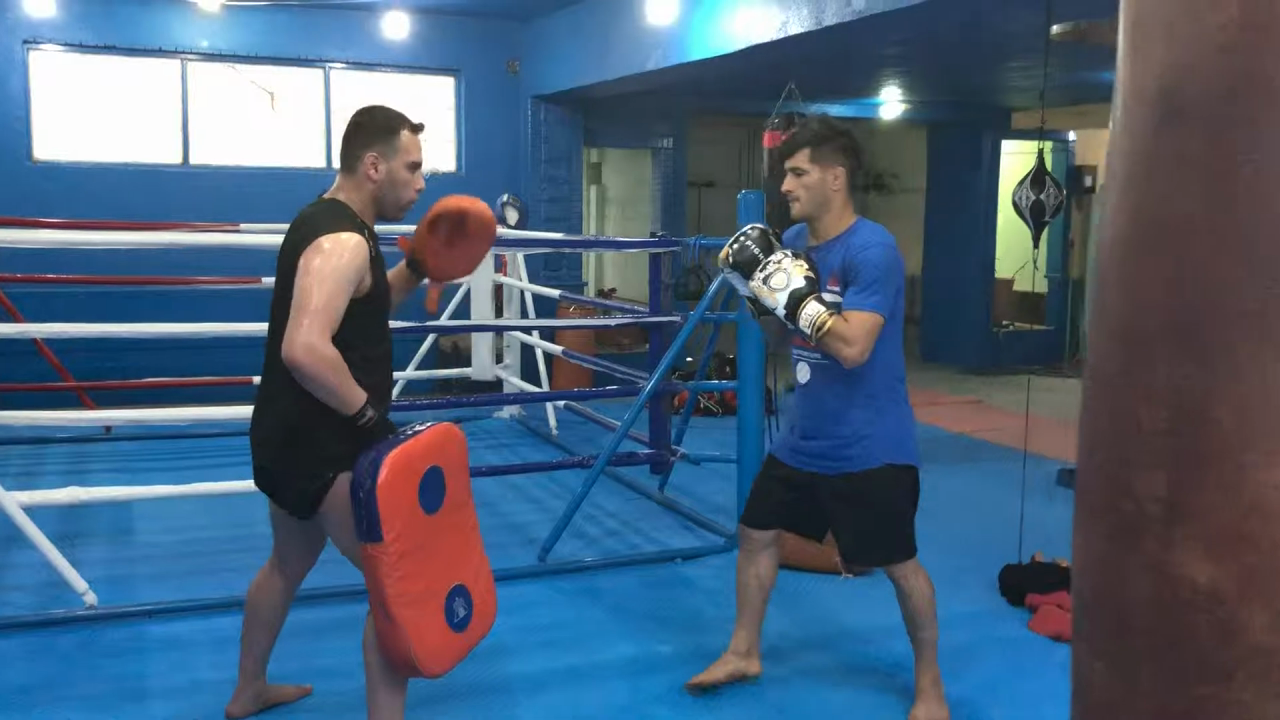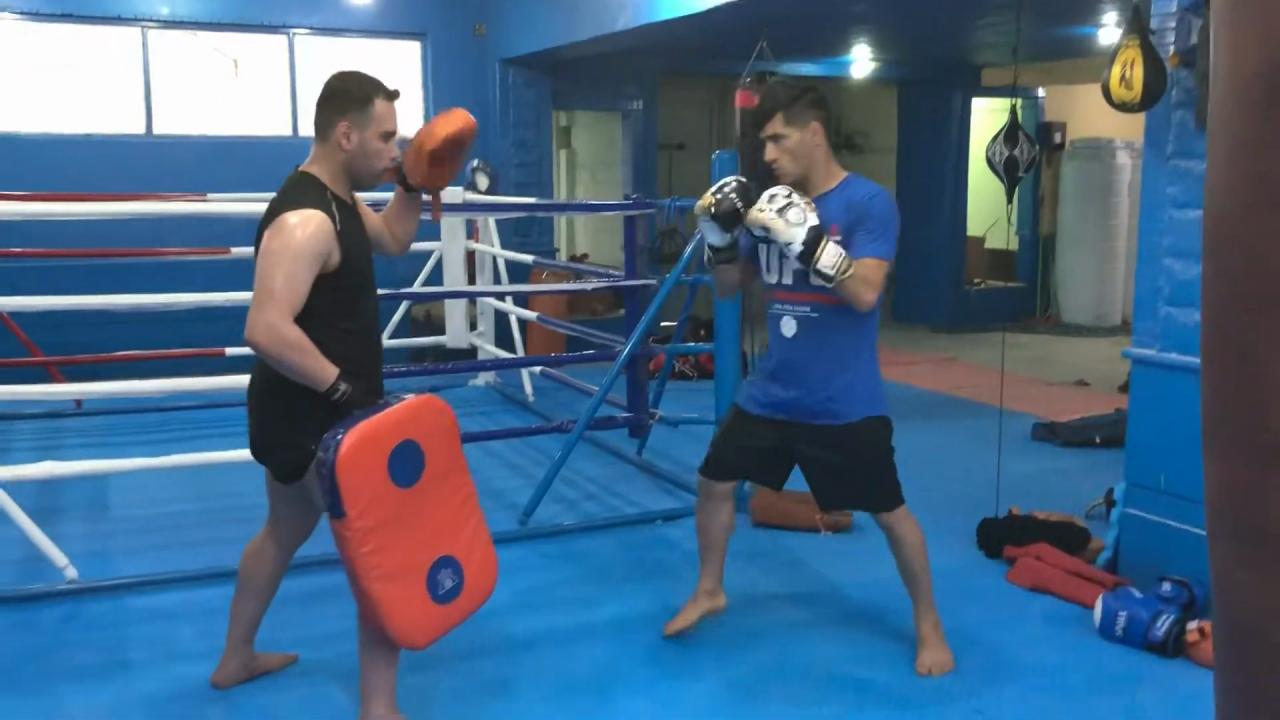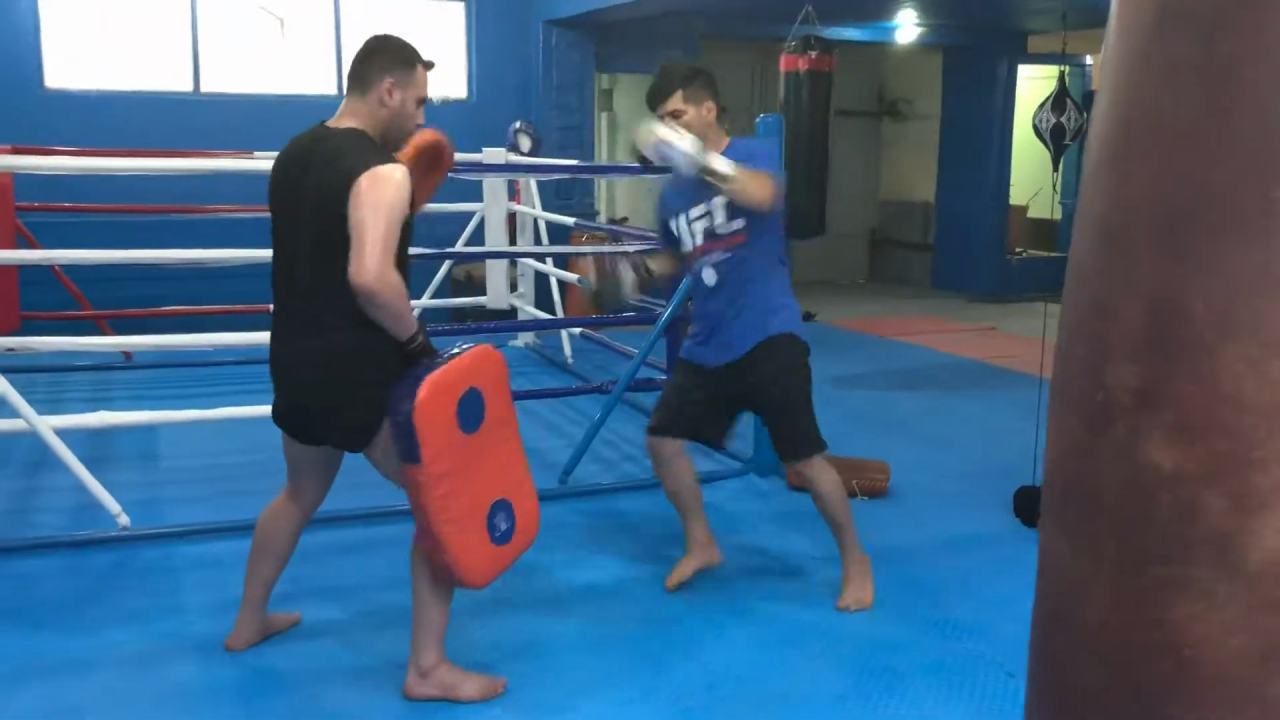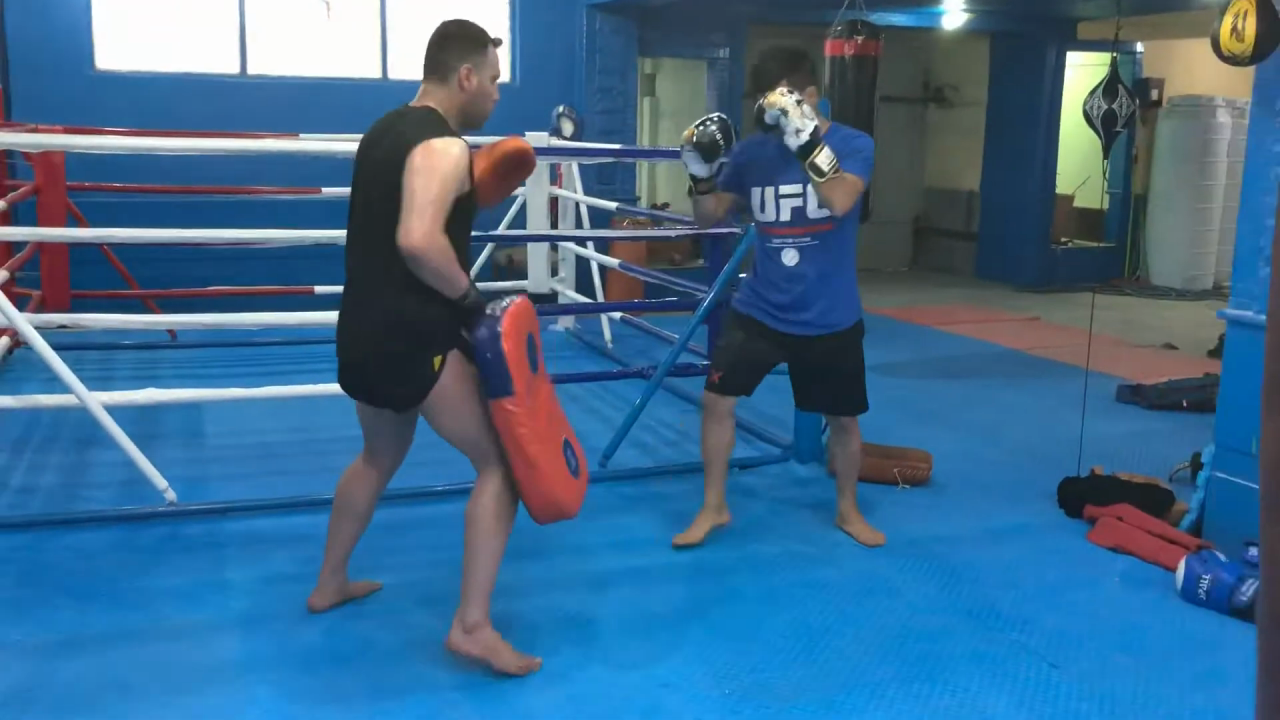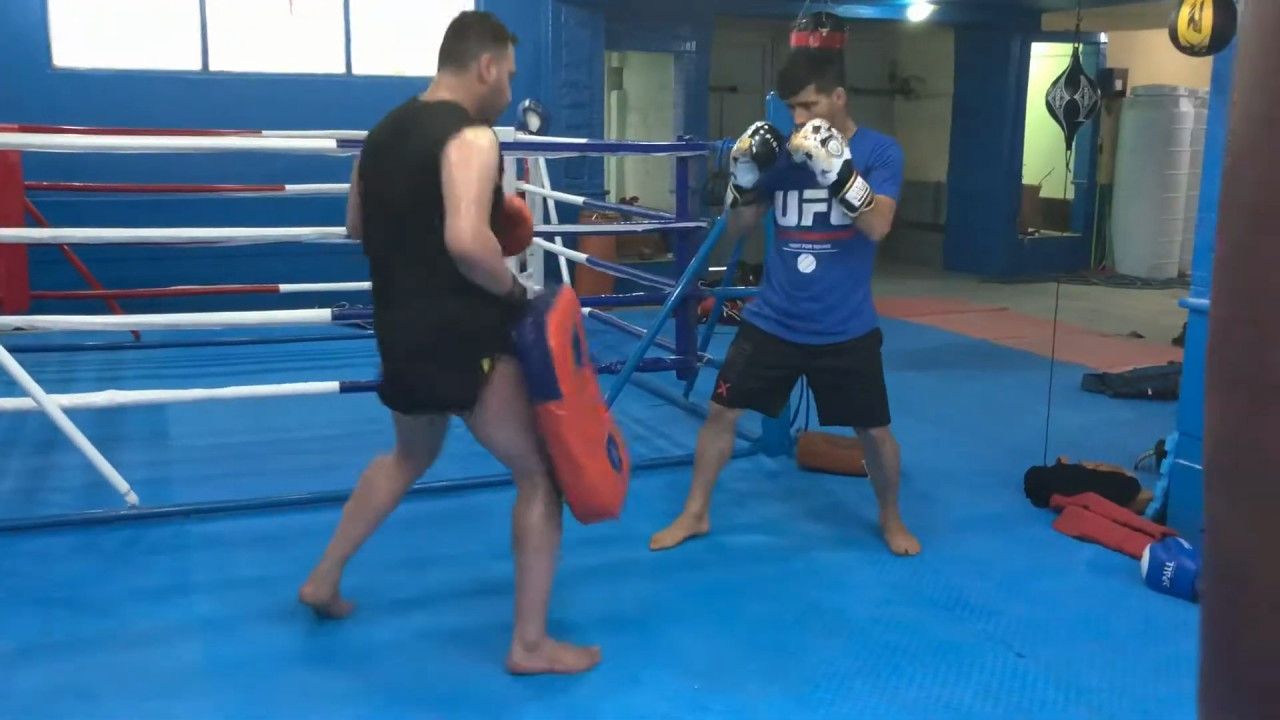
dt=1s
person 1, frame 1
left shoulder: (325, 222)
right shoulder: (343, 241)
right elbow: (304, 347)
left wrist: (411, 271)
right wrist: (369, 414)
left hip: (292, 436)
right hip: (323, 445)
left knee: (289, 562)
person 1, frame 2
left shoulder: (335, 199)
right shoulder: (306, 220)
left elbow: (393, 240)
right elbow: (266, 330)
left wrist: (416, 184)
right wrist: (345, 389)
left hip: (299, 412)
right hip: (316, 415)
left knee: (284, 531)
left ankle: (236, 658)
person 1, frame 3
left shoulder: (296, 153)
right shoulder: (382, 172)
right elbow: (371, 276)
right wrist: (415, 339)
left hip: (297, 361)
right hip: (363, 370)
left knee: (300, 495)
left ankle: (249, 621)
right ankle: (428, 670)
person 1, frame 4
left shoulder: (385, 131)
right shoulder: (444, 145)
right elbow: (417, 240)
left wrist: (479, 190)
right wrist: (469, 295)
left hip: (364, 328)
right hip: (419, 334)
left knee: (379, 456)
right knee: (502, 462)
left ankle: (330, 583)
right ankle: (472, 625)
person 1, frame 5
left shoulder: (383, 133)
right shoulder: (471, 137)
left elbow: (358, 230)
right elbow: (467, 242)
right wrist: (515, 291)
left hip: (399, 334)
right hip: (463, 337)
left knee: (408, 459)
right knee: (541, 475)
left ankle: (324, 581)
right ankle: (530, 643)
person 2, frame 1
left shoulder: (873, 249)
right shoulder: (794, 240)
left elbow: (853, 347)
left wrist: (792, 295)
right wrist: (754, 284)
left hip: (870, 446)
right hip: (803, 439)
left knee: (899, 562)
right knee: (755, 531)
right ankle: (744, 651)
person 2, frame 2
left shoulder: (869, 202)
right shoulder: (773, 204)
left elbow: (866, 294)
right elbow: (730, 282)
left wrist: (806, 237)
right wrist: (718, 234)
left hip: (847, 401)
right hip: (772, 391)
left knee: (890, 512)
right knee: (714, 481)
left ankle: (928, 625)
right ankle: (709, 589)
person 2, frame 3
left shoulder: (753, 155)
right shoulder: (672, 194)
left elbow: (763, 197)
left wrist: (697, 160)
left hip: (769, 337)
right hip: (710, 345)
left knee: (804, 458)
right knee: (665, 441)
left ankle: (854, 560)
right ankle: (701, 543)
person 2, frame 4
left shoulder: (854, 144)
right shoulder: (753, 150)
left elbow: (839, 202)
right elbow: (709, 217)
left wrist: (804, 135)
right wrist: (701, 169)
left hip: (831, 316)
right hip: (760, 310)
left knee: (845, 418)
right knee: (717, 399)
left ankle: (847, 510)
right ankle: (714, 507)
person 2, frame 5
left shoulder: (880, 151)
right shoulder: (782, 152)
left elbow: (877, 226)
right elbow: (737, 228)
left wrist: (837, 166)
right wrist: (744, 175)
left hip: (846, 329)
right hip: (772, 322)
left knee: (875, 431)
right knee: (722, 412)
left ankle: (891, 518)
right ankle: (695, 514)
